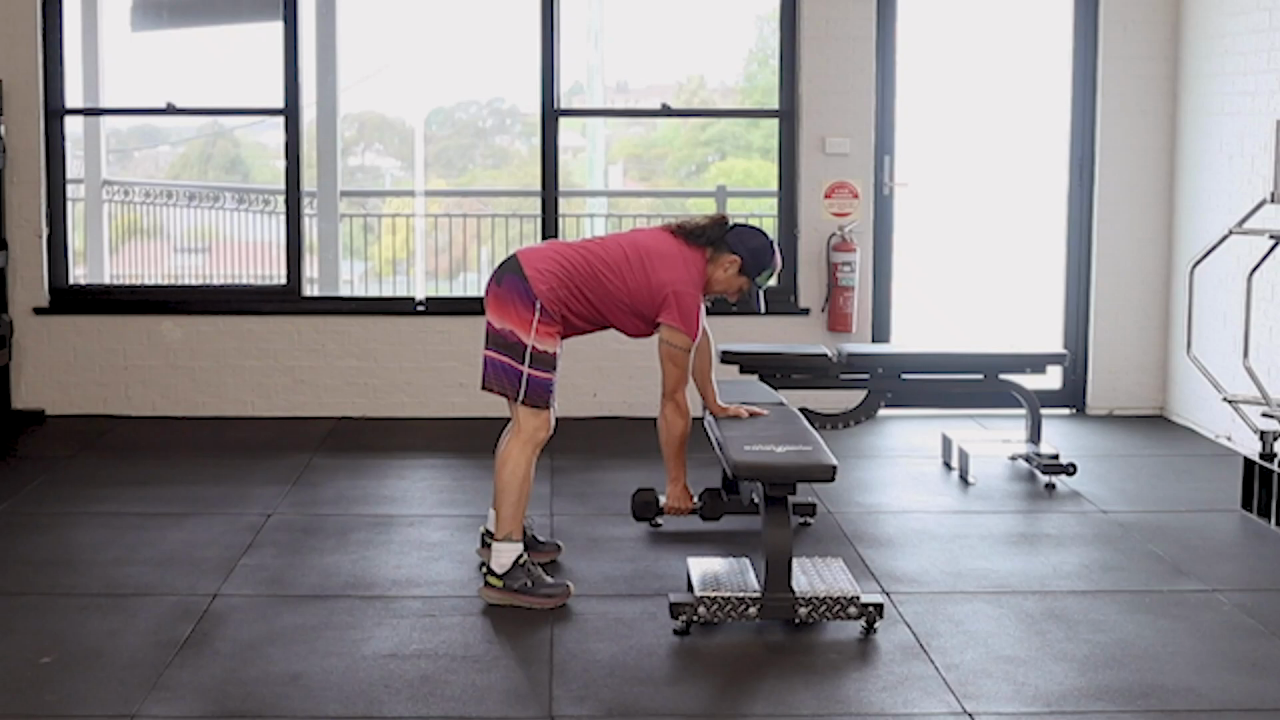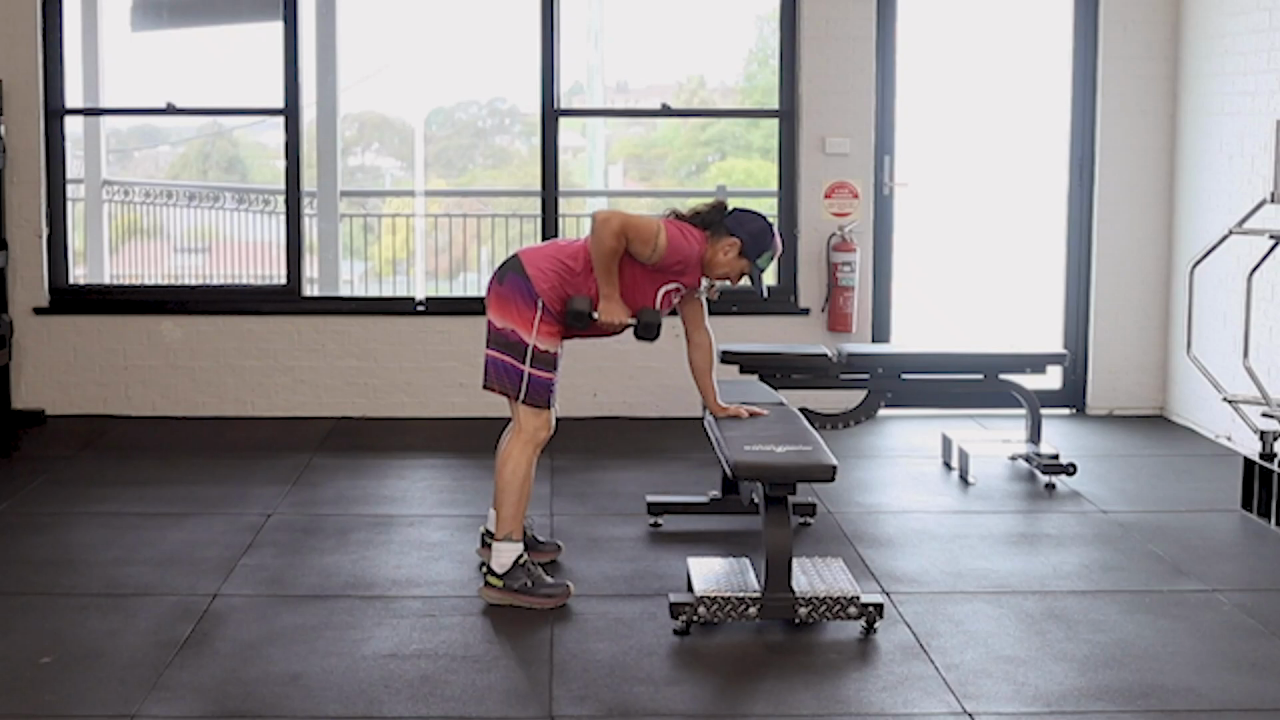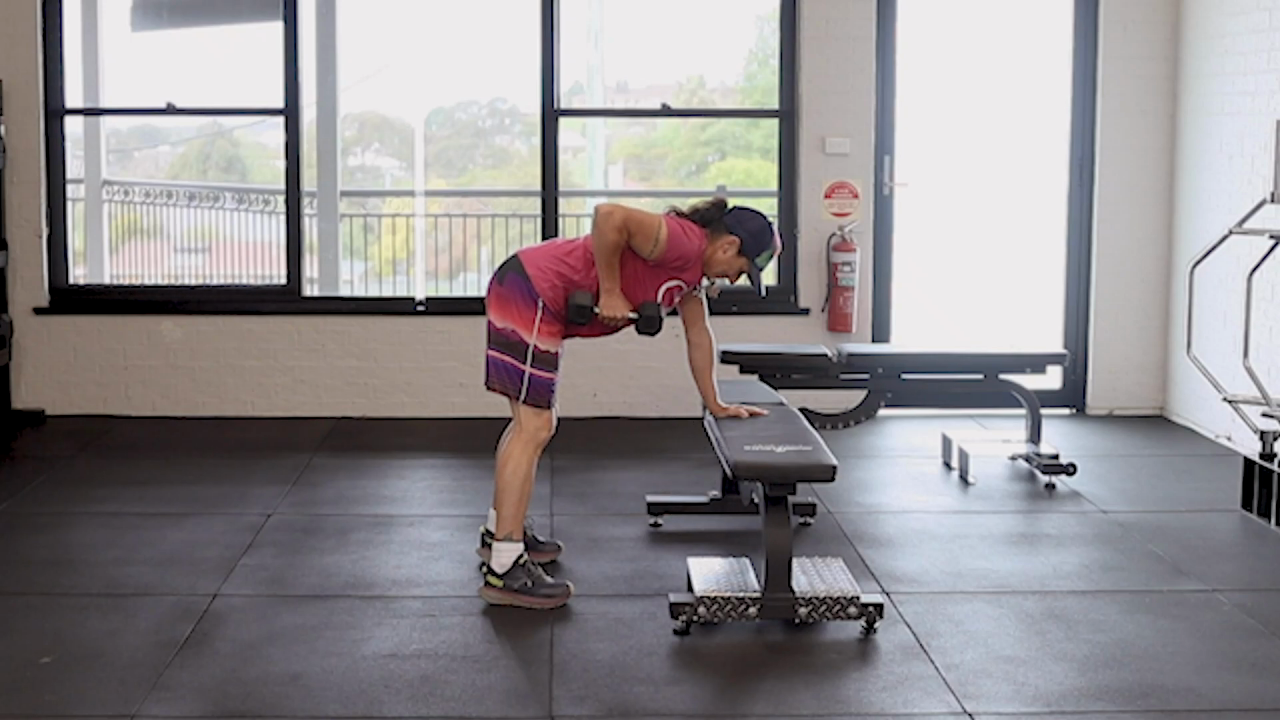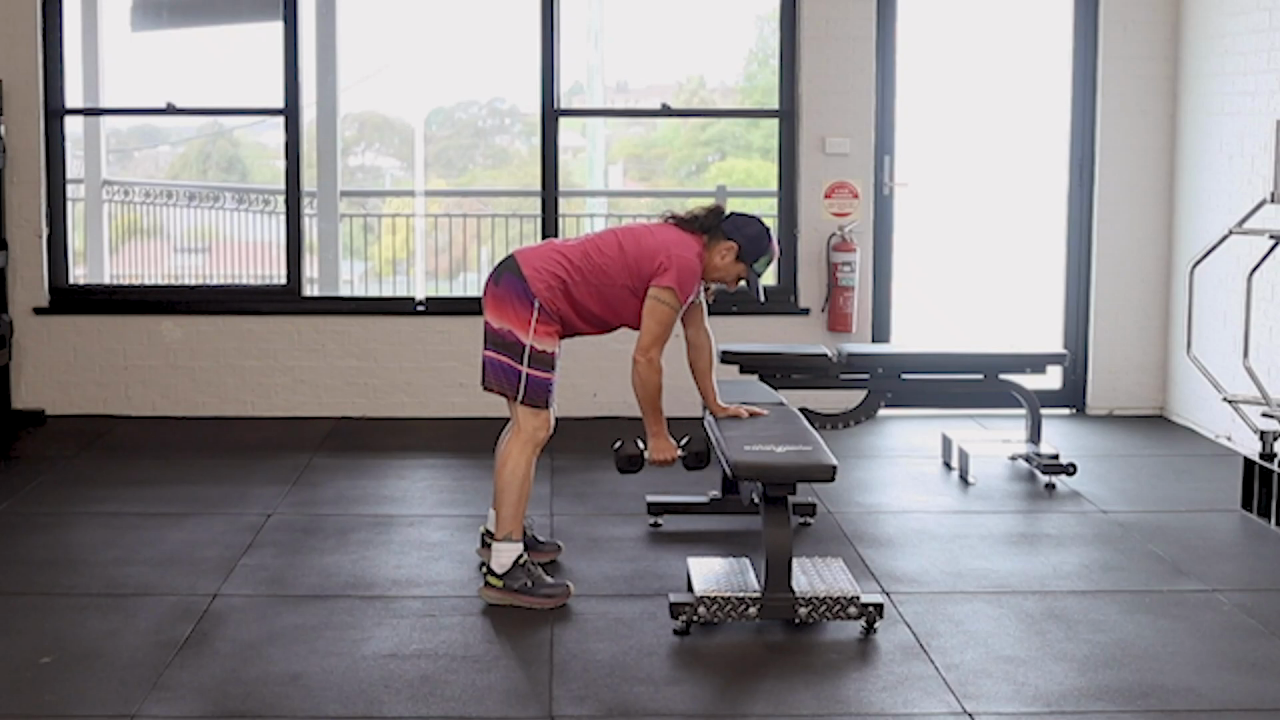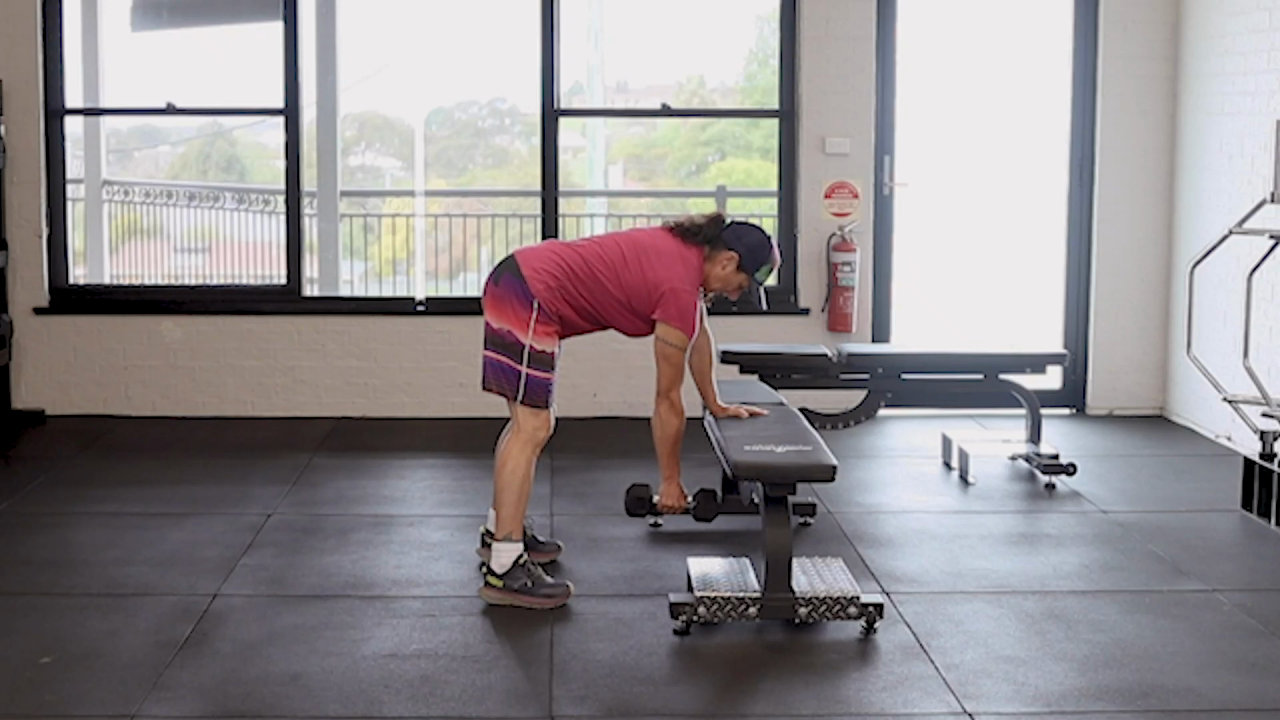
dt=1s
person 1, frame 1
left shoulder: (691, 255)
right shoulder: (683, 287)
left elbow: (699, 335)
right elbow: (672, 401)
left wrist: (715, 405)
right wrist: (677, 483)
left hip: (520, 282)
right hip: (530, 297)
left knee: (528, 420)
right knee: (532, 429)
left ankle: (499, 529)
right ankle: (504, 568)
person 1, frame 2
left shoulder: (692, 262)
right shoulder: (682, 245)
left elbow: (697, 332)
right elbow: (605, 222)
left wrist: (714, 404)
right wrist: (610, 298)
left hip: (528, 294)
right hip: (529, 294)
left knee: (530, 421)
right knee: (533, 429)
left ankle: (500, 530)
right ankle: (505, 569)
person 1, frame 3
left shoulder: (693, 264)
right shoulder: (682, 243)
left elbow: (697, 333)
right elbow: (609, 215)
left wrist: (714, 403)
right wrist: (610, 292)
left hip: (528, 295)
right hip: (528, 293)
left knee: (531, 421)
right knee: (535, 428)
left ankle: (500, 530)
right ankle: (504, 569)
person 1, frame 4
left shoulder: (688, 251)
right shoulder: (683, 263)
left elbow: (697, 333)
right elbow: (645, 357)
left wrist: (715, 405)
right wrist: (657, 435)
left hip: (520, 288)
right hip: (528, 296)
left knee: (529, 421)
right knee: (532, 429)
left ankle: (500, 530)
right ankle: (504, 569)
person 1, frame 5
left shoulder: (690, 252)
right shoulder: (679, 287)
left elbow: (699, 335)
right elbow: (667, 400)
left wrist: (716, 405)
right wrist: (670, 482)
left hip: (518, 283)
right hip: (528, 297)
left knee: (529, 421)
right knee: (532, 429)
left ankle: (499, 530)
right ankle: (504, 569)
